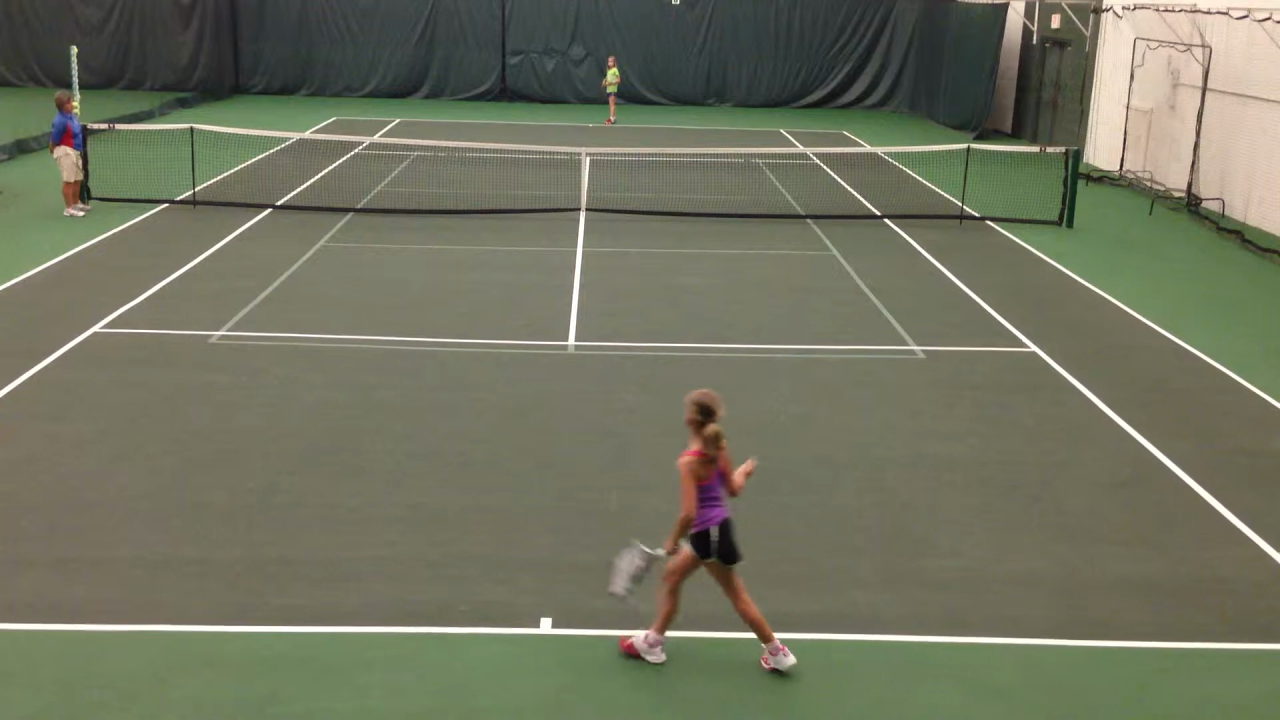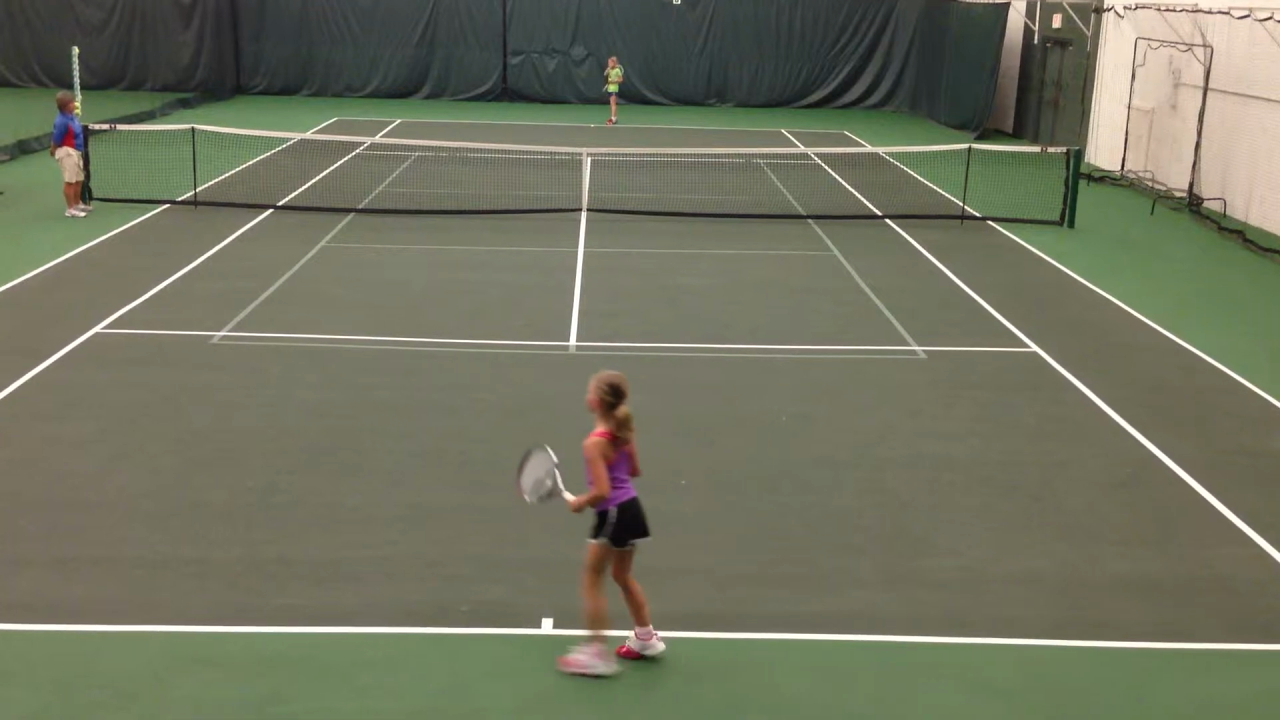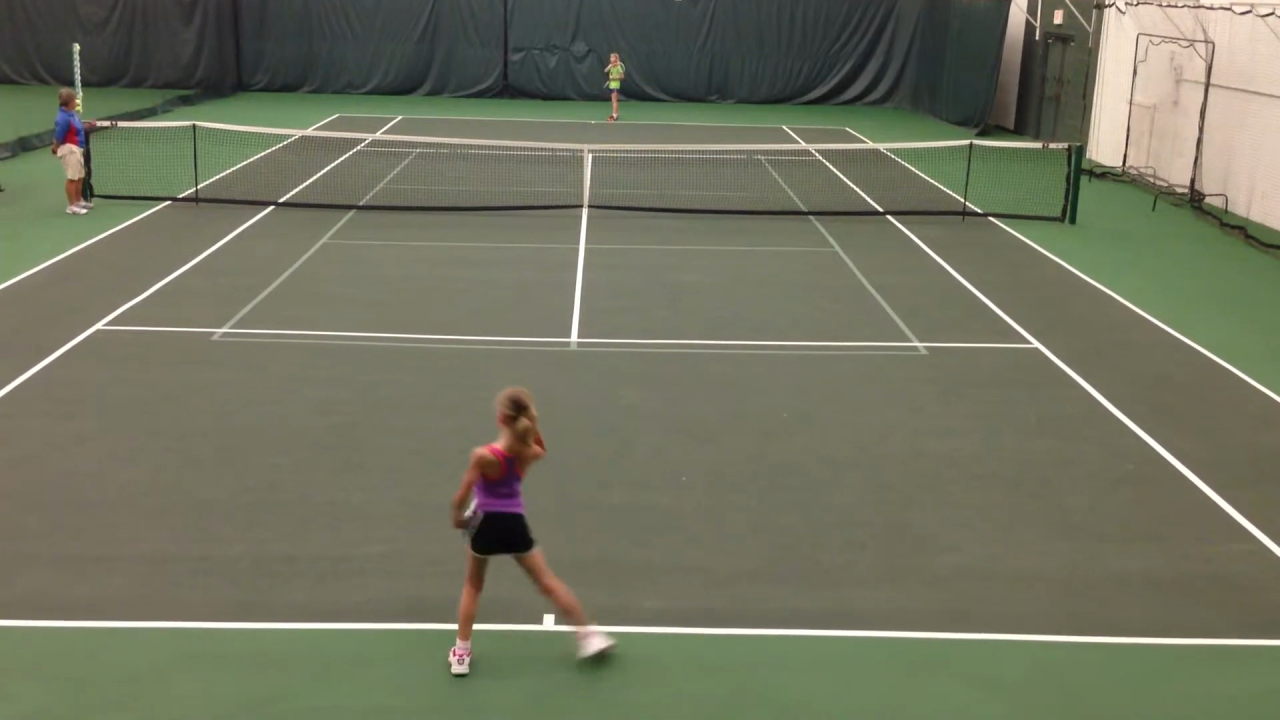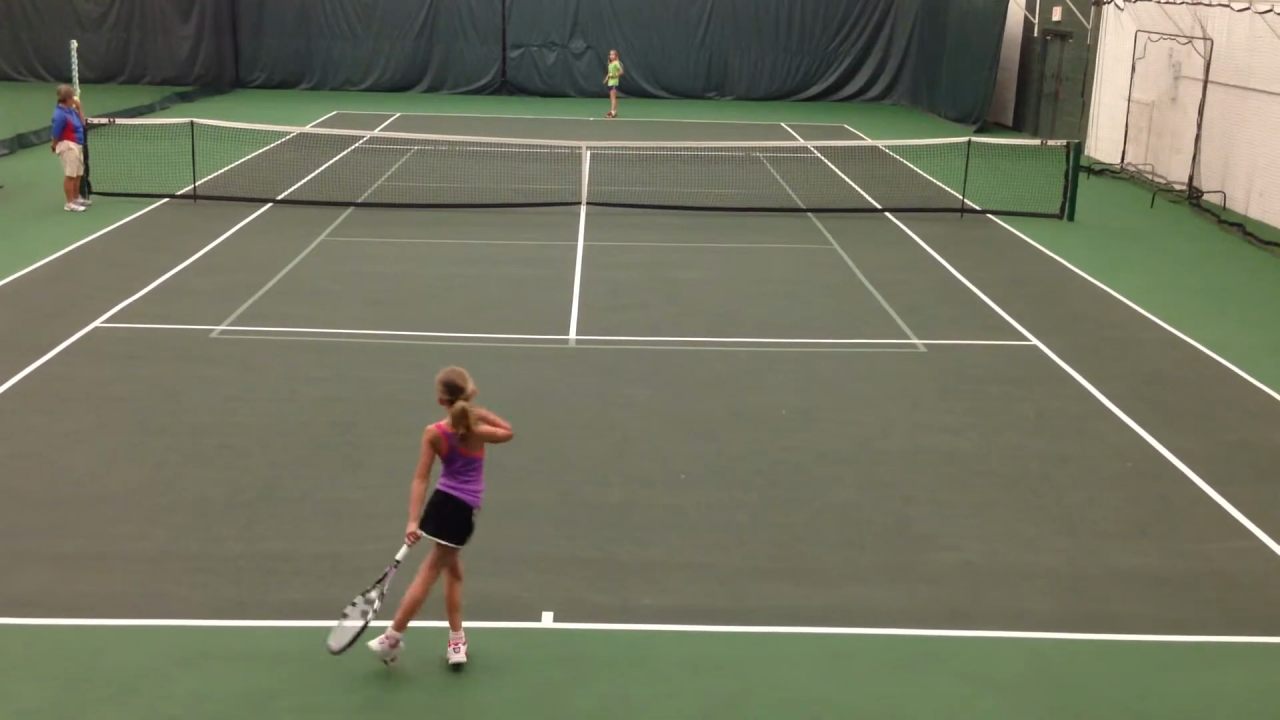
dt=0.4s
person 1, frame 1
left shoulder: (688, 462)
right shoulder: (720, 450)
left elbow: (688, 513)
right elbow: (733, 490)
left wrist: (673, 541)
right wrist: (742, 472)
left hip: (709, 534)
right hip: (713, 530)
left knee: (737, 595)
right knee: (671, 578)
left ankle: (776, 652)
right ankle: (652, 642)
person 1, frame 2
left shoulder: (594, 443)
right shoulder: (624, 433)
left elbow: (602, 492)
left wrist: (579, 502)
left hip: (613, 515)
right hip: (630, 508)
left knee: (590, 582)
right knee: (623, 577)
left ankle: (597, 653)
right ankle: (646, 638)
person 1, frame 3
left shoulder: (483, 455)
right shoulder: (527, 452)
left elbow: (460, 497)
left wrist: (458, 517)
right wrist: (532, 427)
left hip: (486, 523)
right hip: (515, 523)
left knee: (472, 587)
right knee: (548, 583)
left ankle: (461, 652)
right ankle: (587, 636)
person 1, frame 4
left shoulder: (433, 433)
right shoulder: (479, 433)
left elbow: (420, 478)
right elbow: (508, 432)
left wrist: (413, 520)
right wrist: (480, 414)
left hip: (440, 502)
right hip: (462, 509)
left knee: (454, 572)
right knee: (428, 573)
left ankle: (456, 642)
right ankle: (392, 637)
